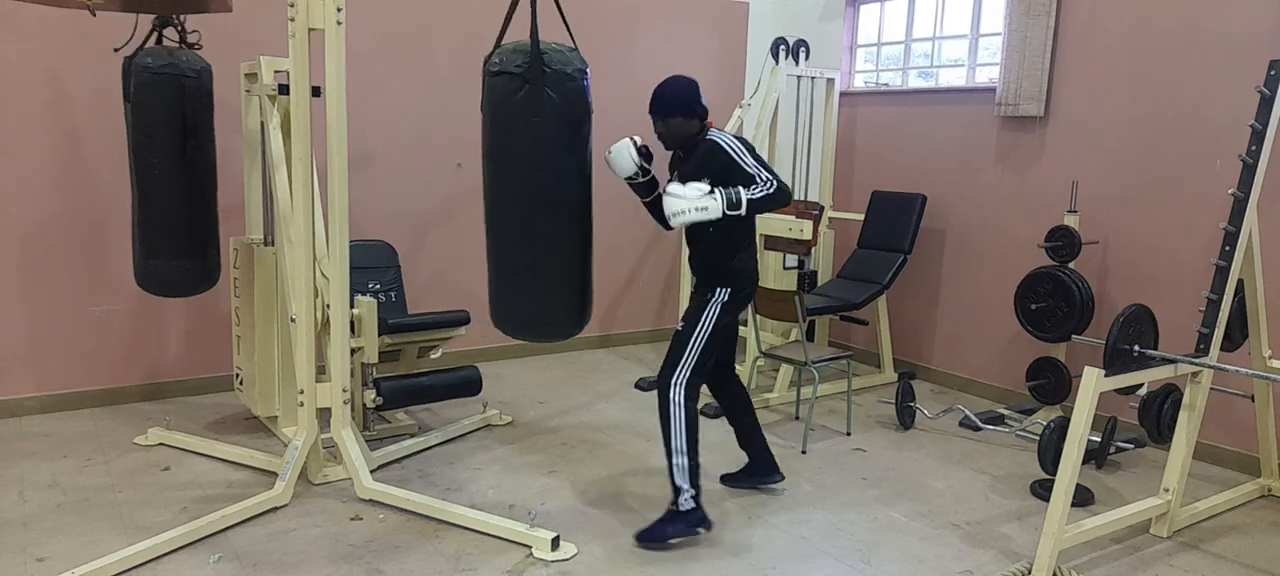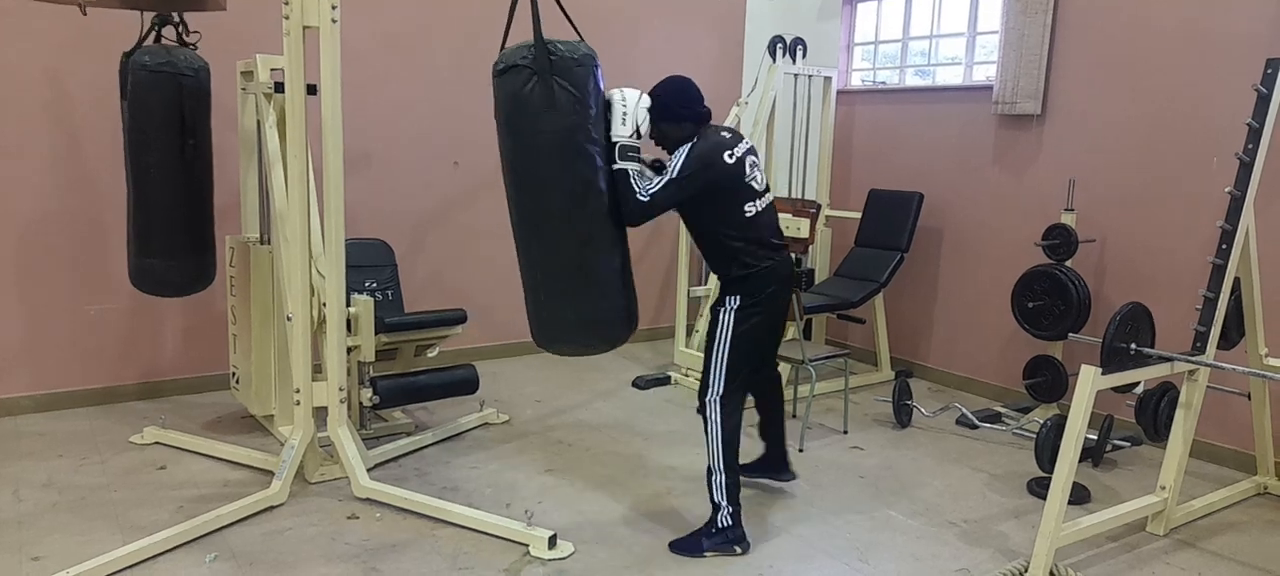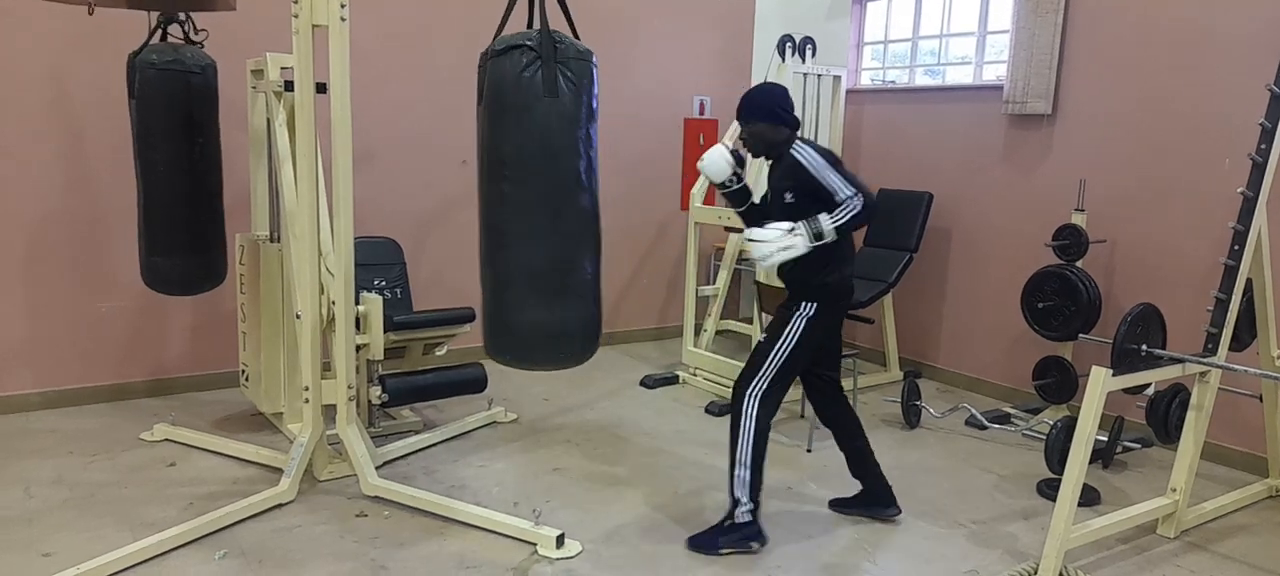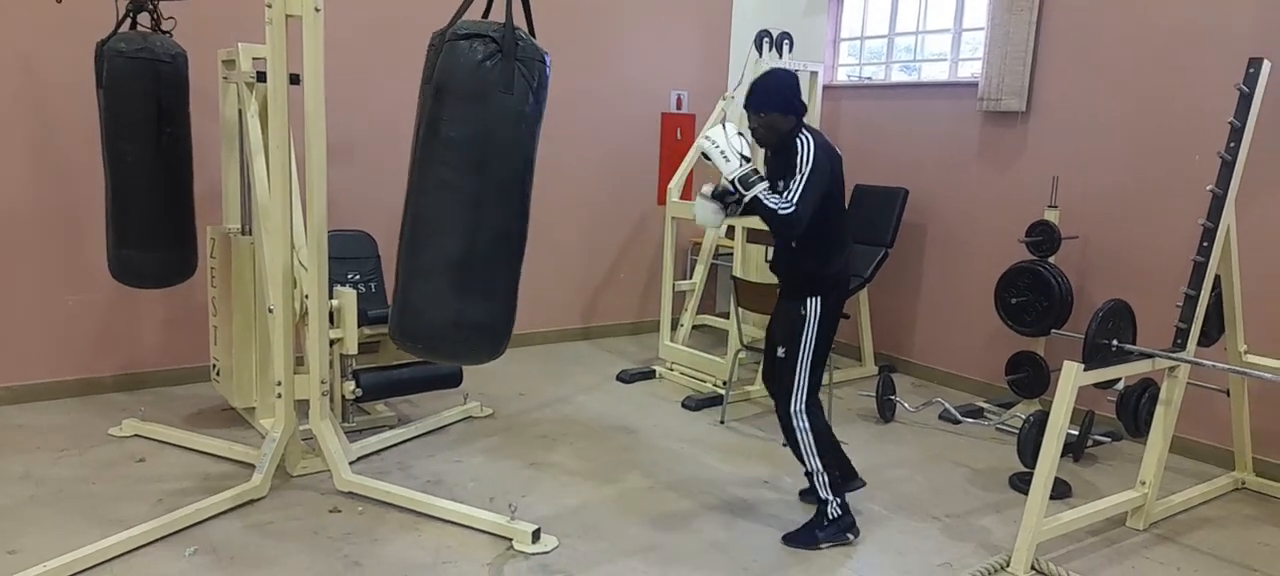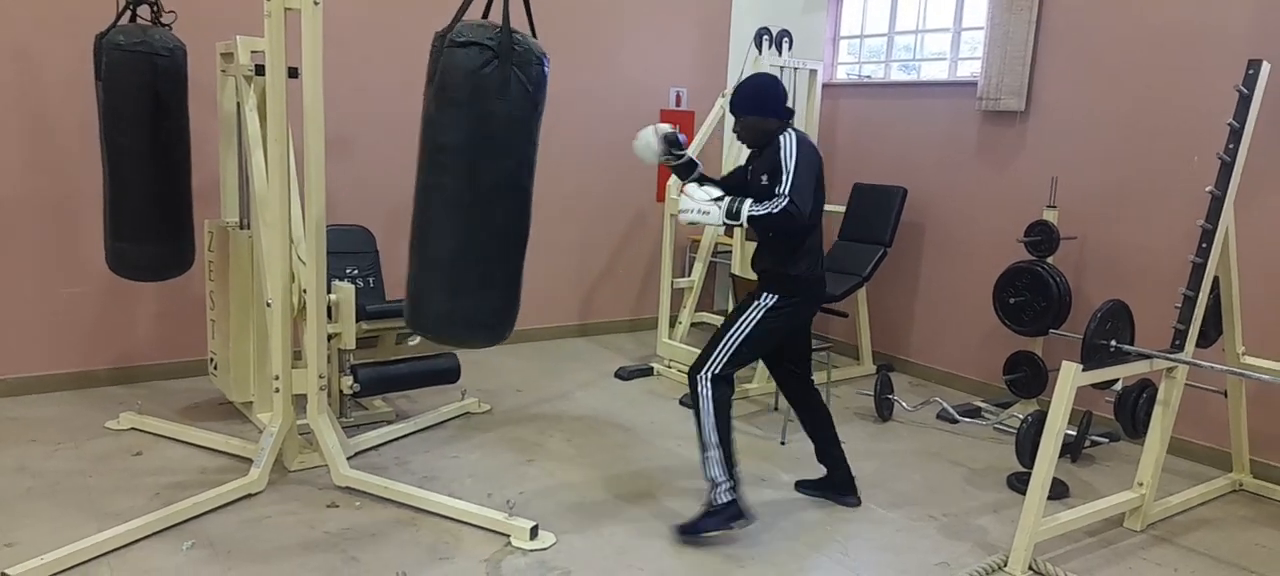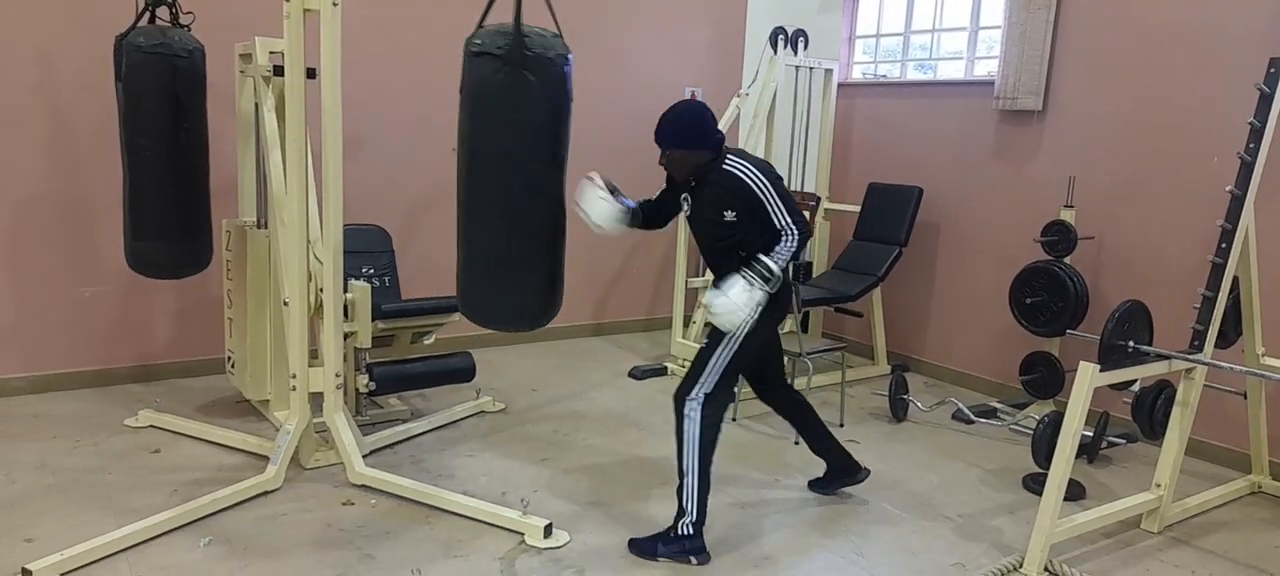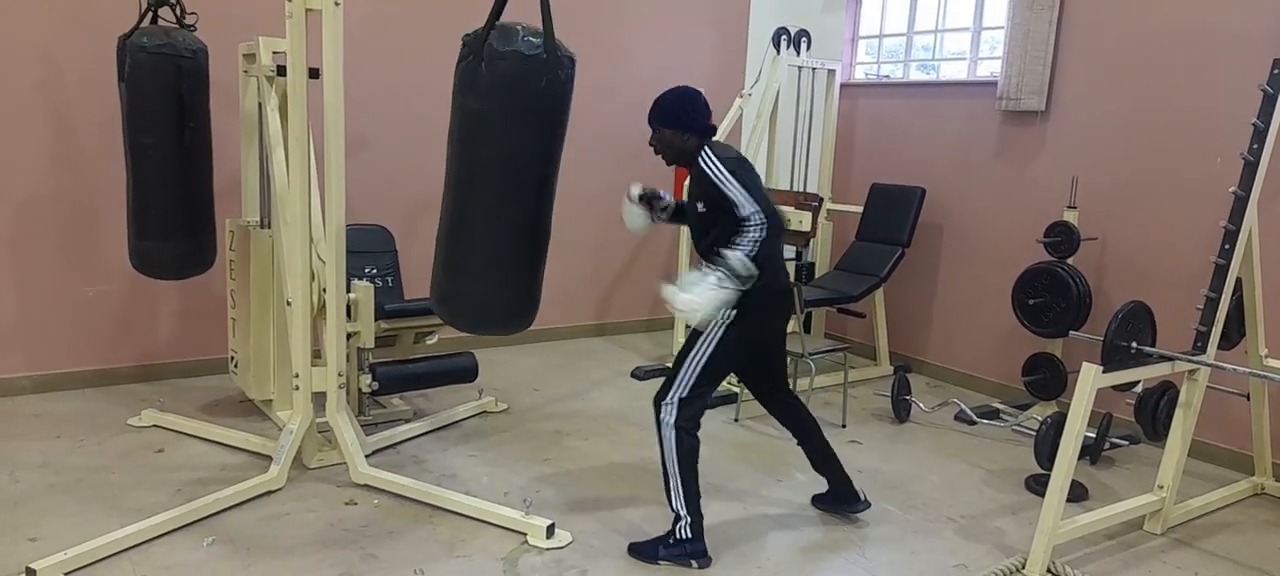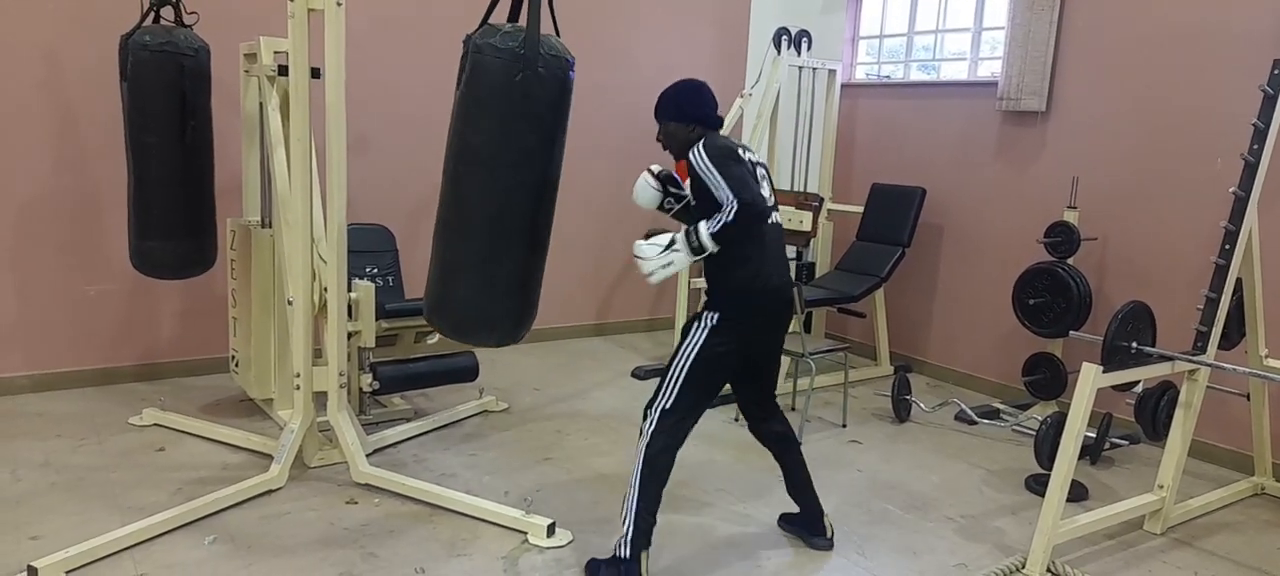
dt=0.4s
person 1, frame 1
left shoulder: (723, 147)
right shoulder: (683, 157)
left elbow: (778, 191)
right elbow: (671, 219)
left wrist: (716, 201)
right wrist: (640, 180)
left hip: (727, 282)
right hip: (715, 280)
left knee: (675, 384)
right knee: (717, 372)
left ankle: (686, 507)
right ankle: (762, 464)
person 1, frame 2
left shoulder: (696, 156)
right shoulder: (728, 139)
left elbow: (635, 210)
left wrist: (625, 146)
right wrist: (647, 165)
left hip: (747, 286)
right hip: (773, 274)
left knee: (718, 397)
right knee: (760, 368)
left ankle: (726, 526)
right ankle: (775, 458)
person 1, frame 3
left shoulder: (805, 158)
right shoulder: (784, 163)
left elbow: (861, 205)
right elbow: (766, 224)
left wrist: (805, 235)
right wrist: (732, 183)
left hip: (817, 295)
right hip: (817, 293)
left knee: (752, 395)
right knee: (824, 390)
left ankle: (743, 521)
right ankle: (877, 493)
person 1, frame 4
left shoulder: (811, 151)
right shoulder: (779, 149)
left elbow: (787, 217)
left wrist: (739, 171)
right wrist: (725, 198)
left hip: (817, 290)
right hip: (798, 285)
left knee: (795, 401)
right knee: (781, 382)
left ankle: (834, 516)
right ankle: (838, 472)
person 1, frame 5
left shoulder: (791, 146)
right shoulder: (767, 150)
left elbow: (790, 213)
right elbow: (727, 191)
left wrist: (724, 208)
right wrist: (680, 159)
left hip: (786, 289)
right hip: (794, 286)
left knee: (708, 378)
right knee: (796, 381)
left ankle: (725, 500)
right ankle: (840, 480)
person 1, frame 6
left shoulder: (746, 174)
right shoulder: (692, 179)
left elbow: (794, 233)
right elbow: (655, 216)
left wrist: (750, 285)
right wrist: (612, 204)
left hip: (757, 303)
right hip: (734, 302)
left knee: (697, 401)
right knee: (772, 385)
left ankle: (687, 534)
right ankle: (843, 464)
person 1, frame 7
left shoulder: (710, 161)
right shoulder: (714, 161)
left elbow: (755, 222)
left wrist: (716, 286)
right wrist: (662, 206)
left hip: (745, 308)
right hip: (772, 298)
left knee: (674, 408)
right knee: (775, 394)
left ankle: (687, 539)
right ankle: (843, 490)
person 1, frame 8
left shoulder: (703, 152)
right shoulder: (741, 155)
left elbow: (741, 211)
left wrist: (685, 243)
right wrist: (673, 200)
left hip: (734, 306)
right hip: (776, 299)
left knee: (664, 421)
right knee: (763, 410)
right ankle: (814, 518)
